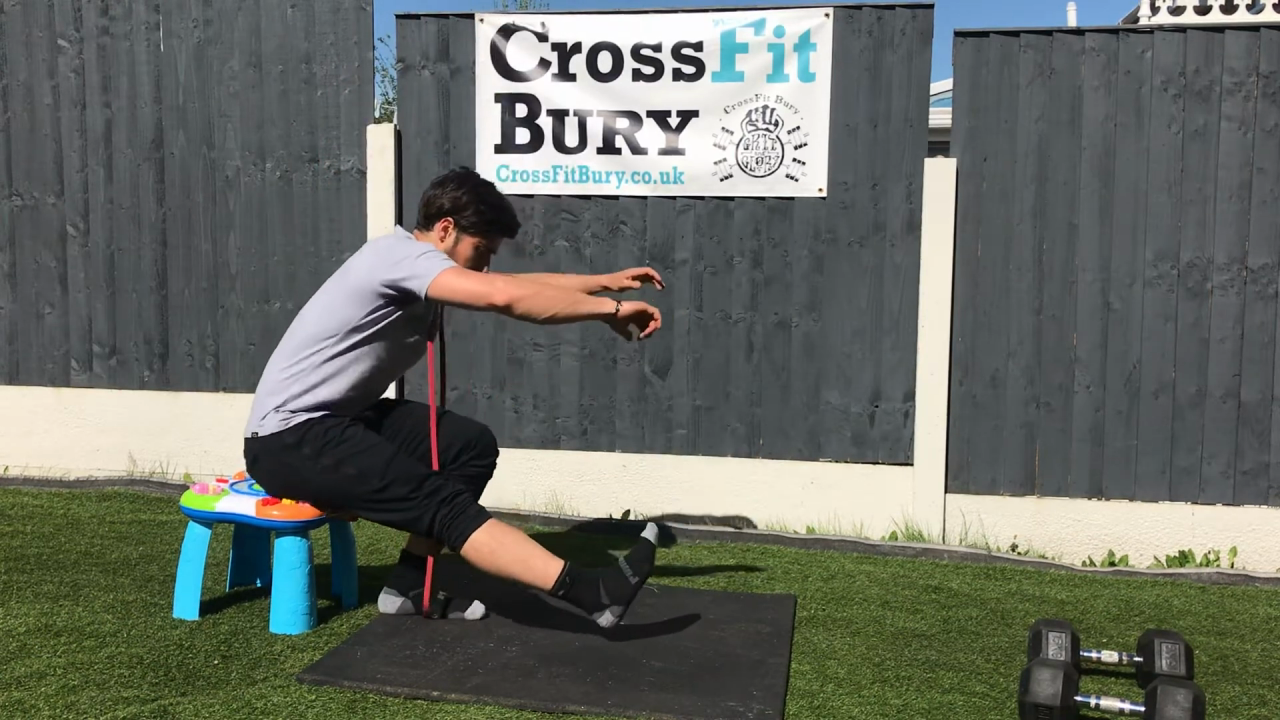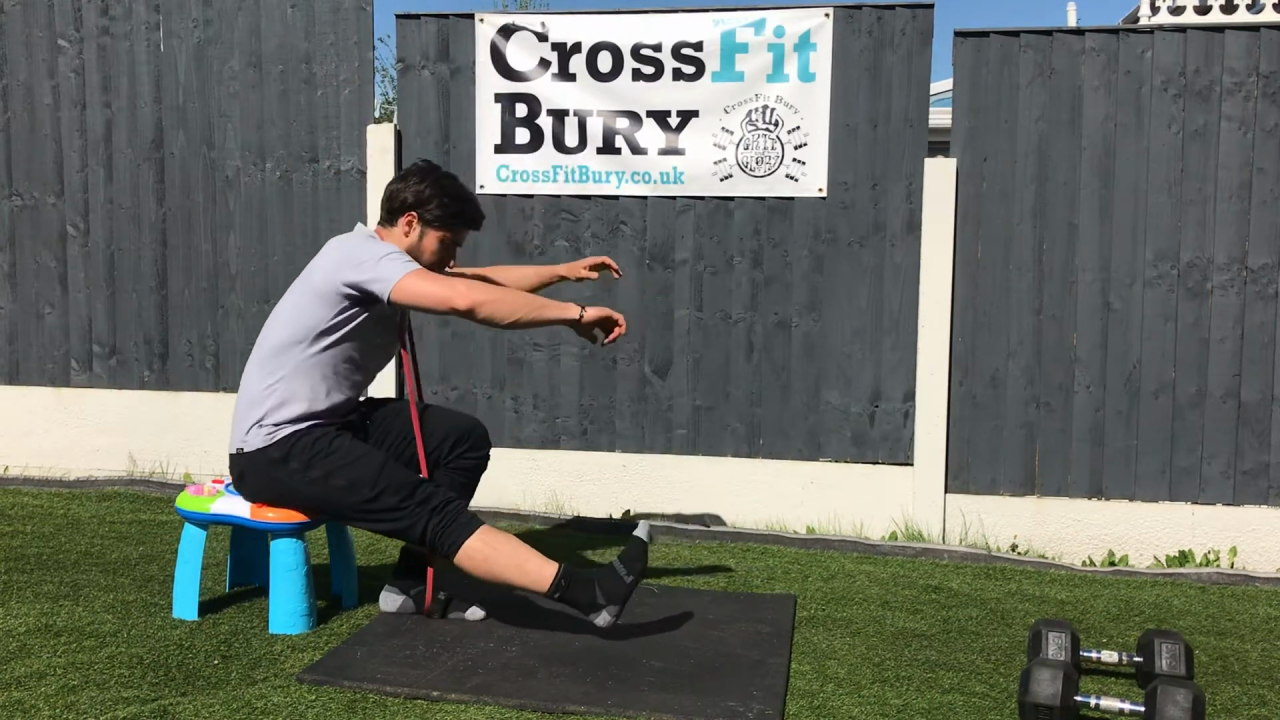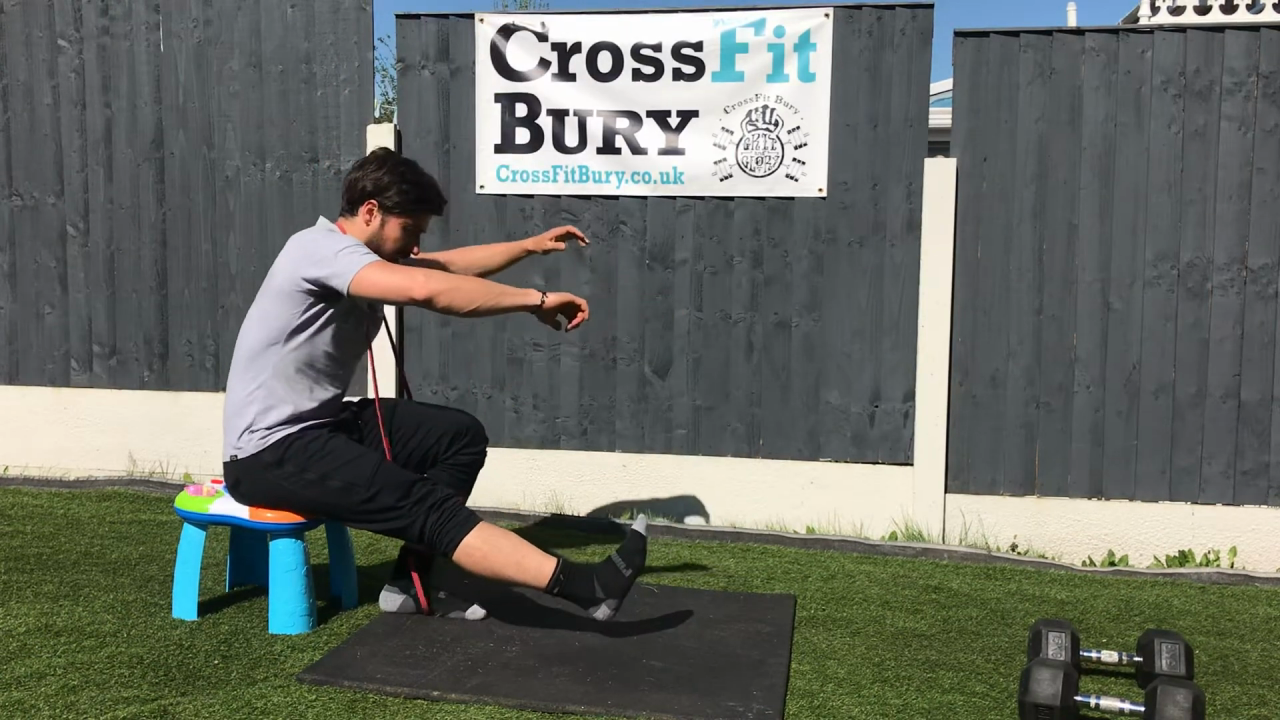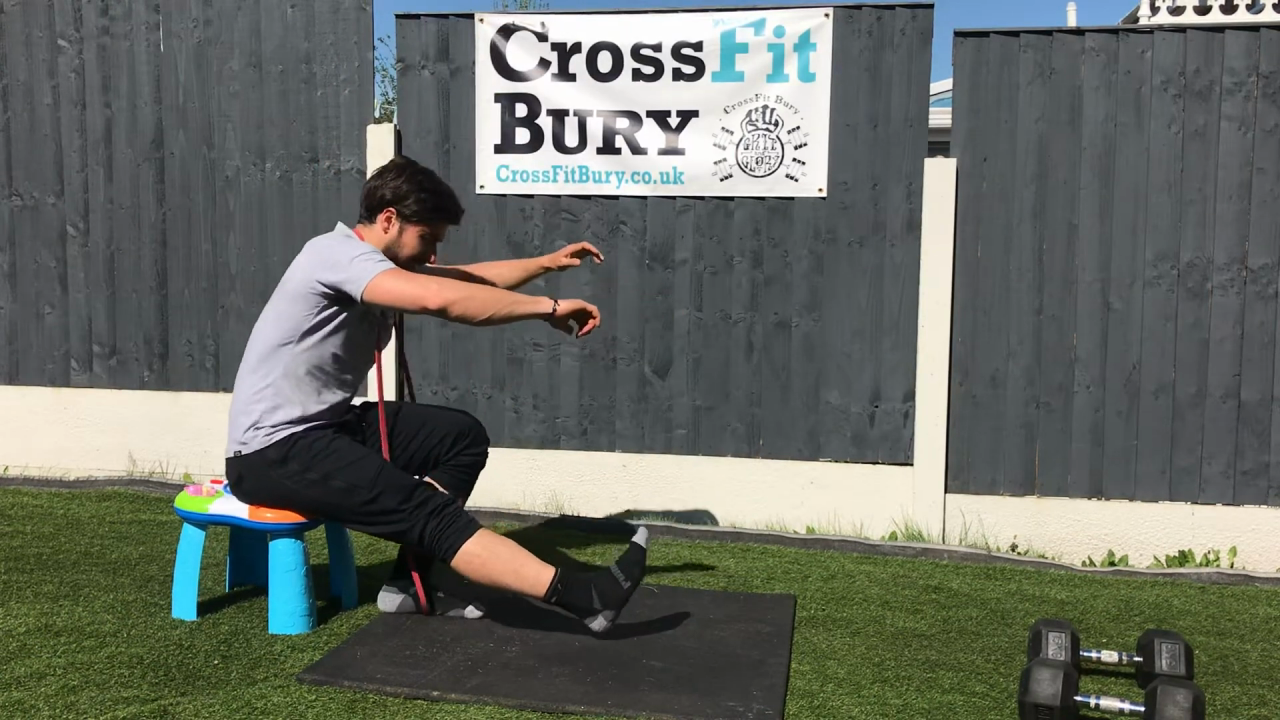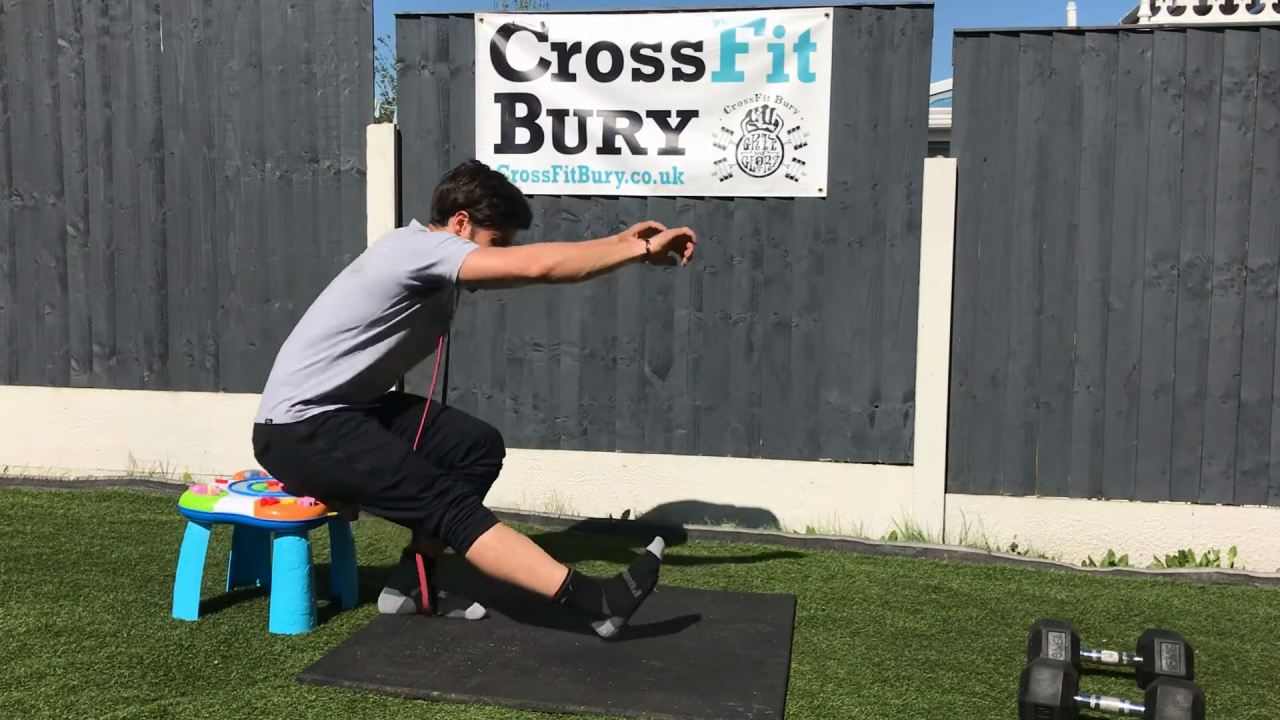
dt=0.3s
person 1, frame 1
left shoulder: (417, 267)
right shoulder: (400, 253)
left elbow: (518, 285)
right elbow: (503, 298)
left wrist: (605, 281)
right wrist: (610, 308)
left hip: (339, 418)
right hip: (286, 441)
left knee: (472, 446)
right knee: (439, 500)
left ankle: (408, 587)
right ankle: (589, 590)
person 1, frame 2
left shoulder: (383, 262)
right shoulder: (360, 254)
left elbow: (480, 282)
right elbow: (466, 301)
left wrist: (562, 271)
right wrist: (576, 314)
left hip: (327, 422)
right hip: (273, 451)
left knee: (464, 439)
right knee: (429, 506)
left ankle: (409, 586)
right ankle: (581, 590)
person 1, frame 3
left shoulder: (358, 257)
right shoulder: (320, 249)
left elbow: (448, 267)
right elbow: (427, 291)
left wrist: (530, 245)
right wrist: (537, 299)
left hip: (321, 424)
right hip: (267, 455)
left knee: (460, 435)
right knee: (425, 505)
left ankle: (408, 585)
right ankle: (582, 585)
person 1, frame 4
left shoulder: (369, 265)
right shoulder: (336, 254)
left elbow: (465, 280)
right elbow: (441, 299)
left wrist: (545, 263)
right wrist: (549, 307)
right hip: (270, 453)
left knee: (461, 436)
right knee: (425, 508)
left ankle: (406, 584)
right ankle: (580, 596)
person 1, frame 5
left shoulder: (433, 258)
right shoulder: (419, 248)
left elbow: (524, 260)
right elbow: (535, 266)
left wrist: (620, 241)
right wrist: (643, 249)
left hip: (344, 408)
right hip: (297, 428)
left knee: (477, 446)
right knee: (445, 500)
left ankle: (409, 585)
right ankle: (591, 600)
